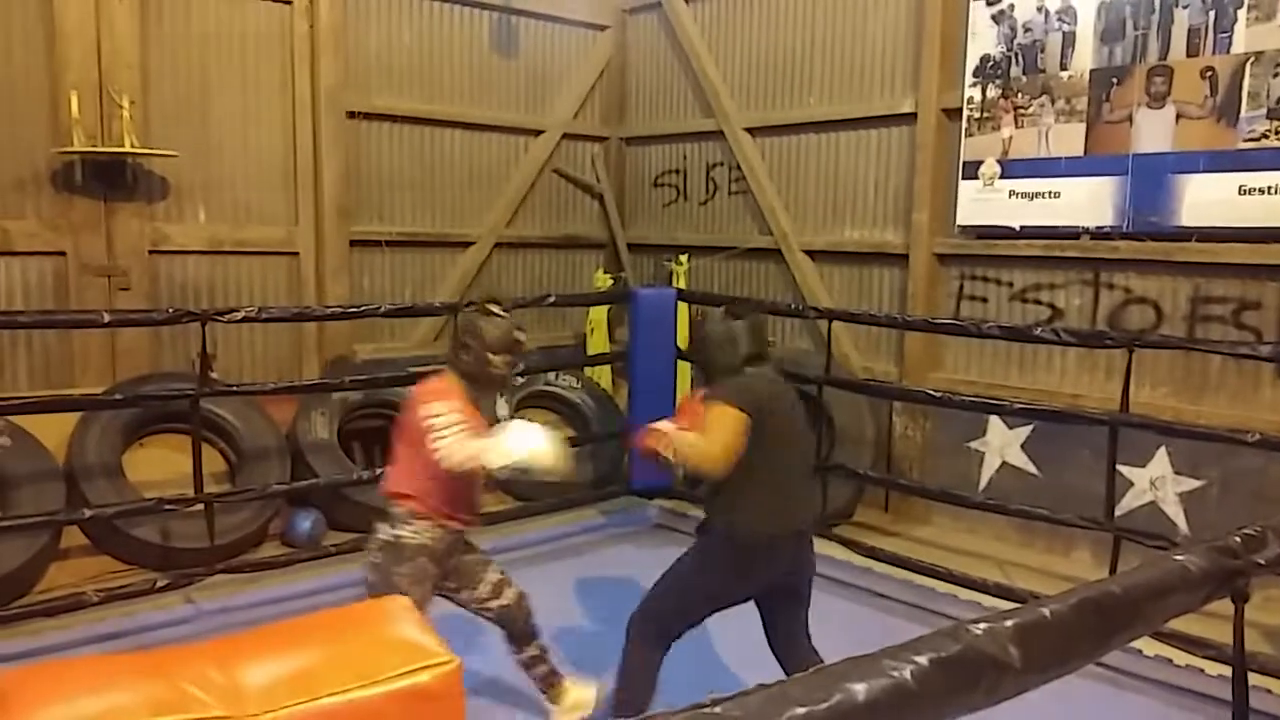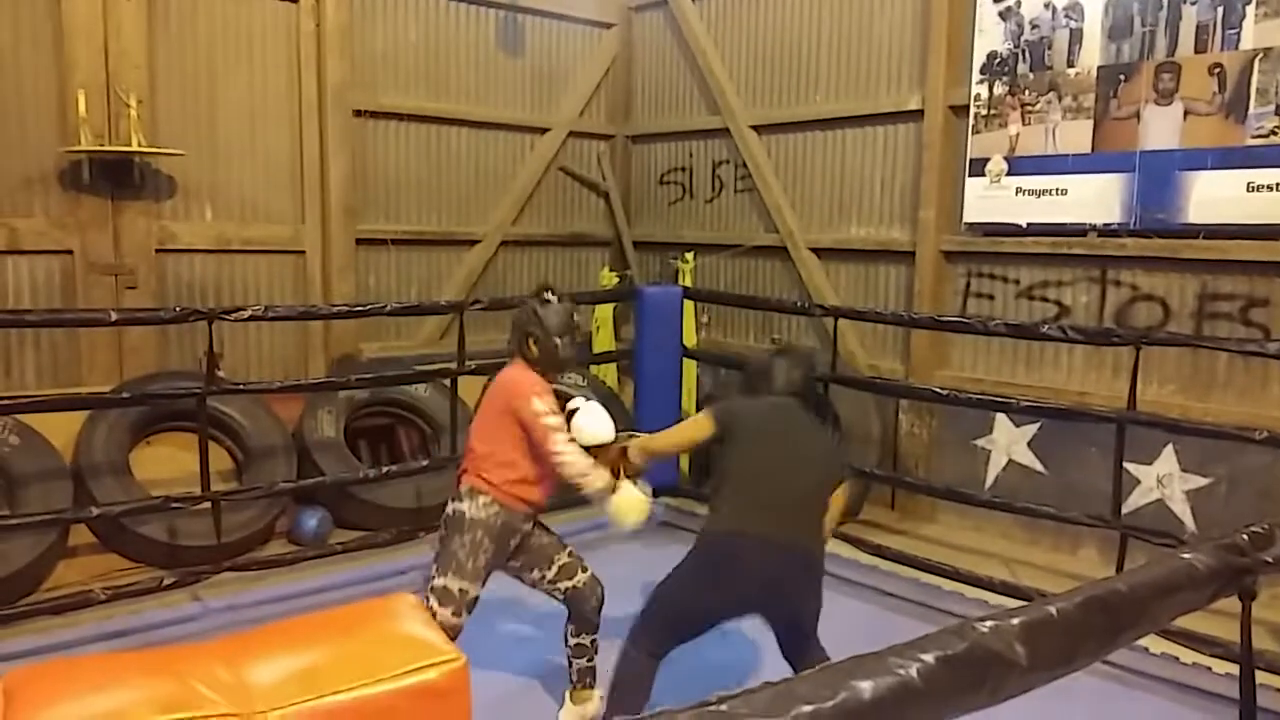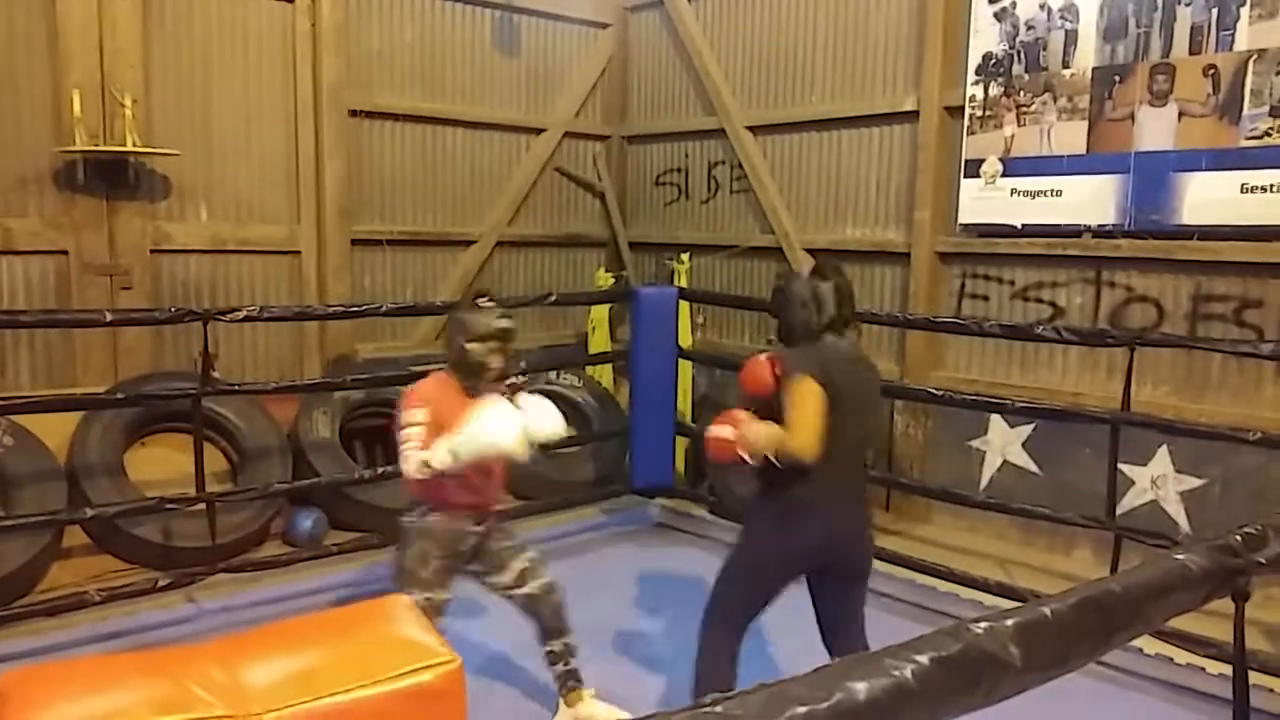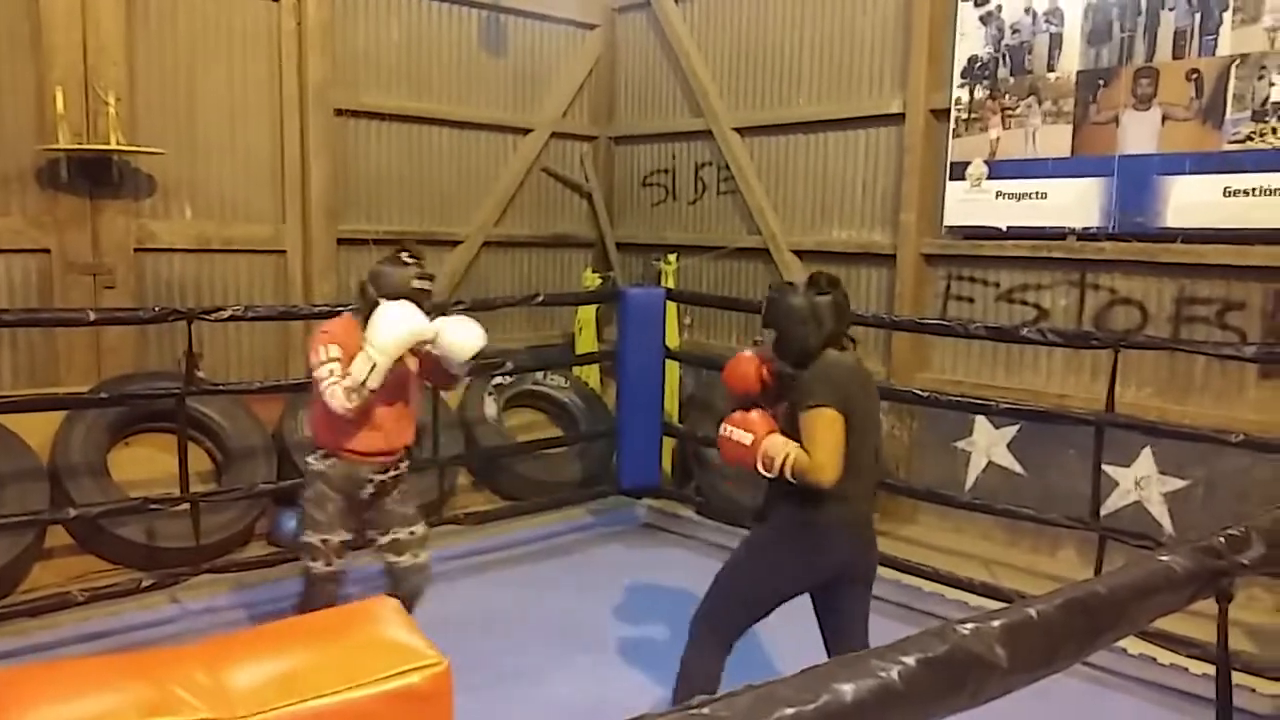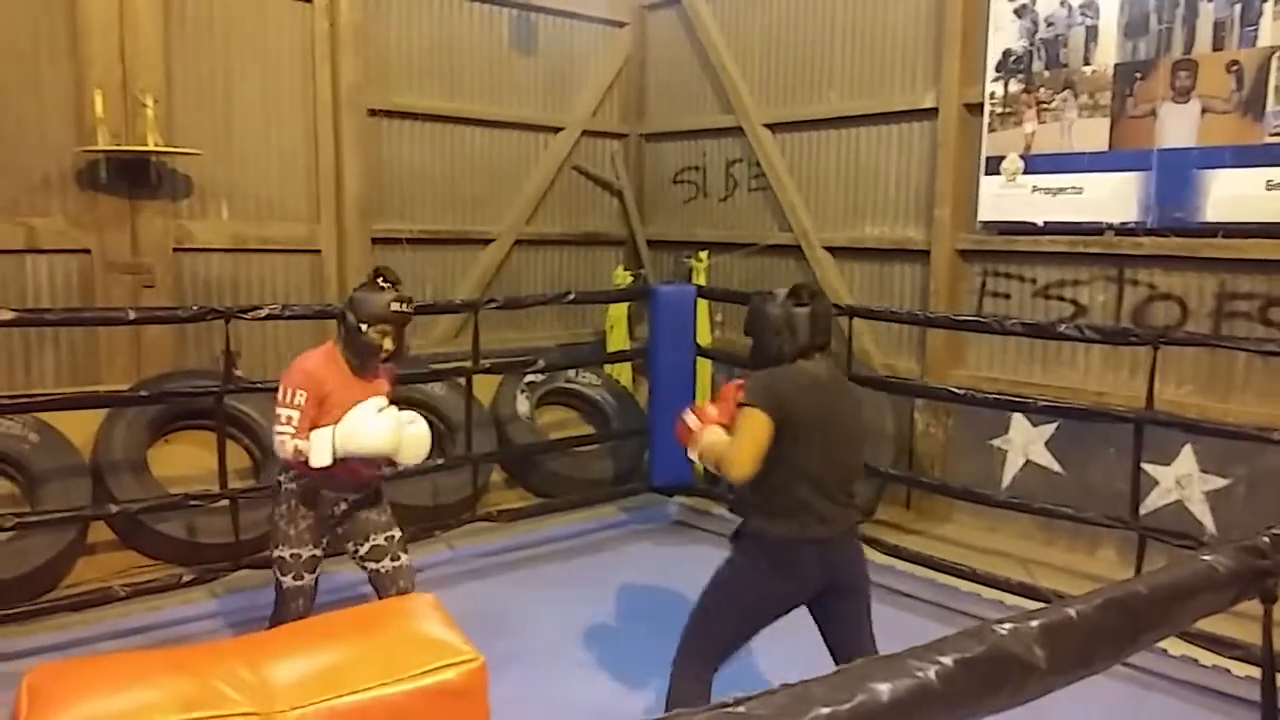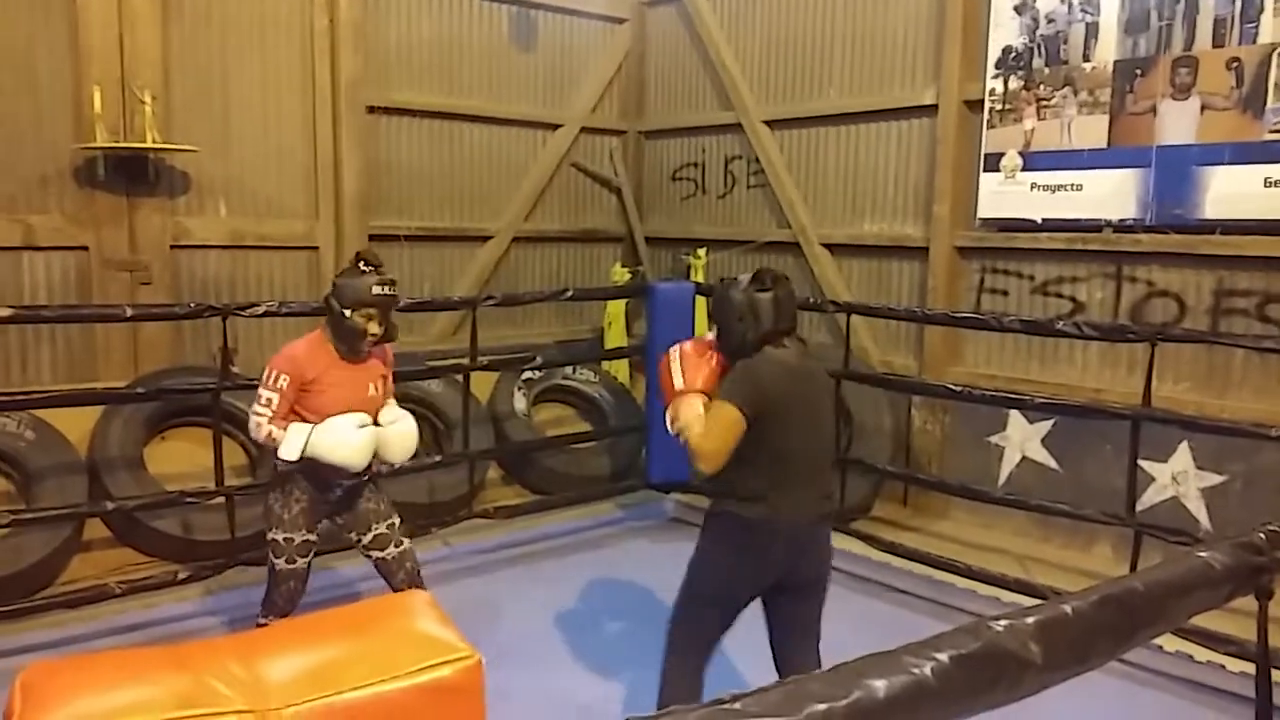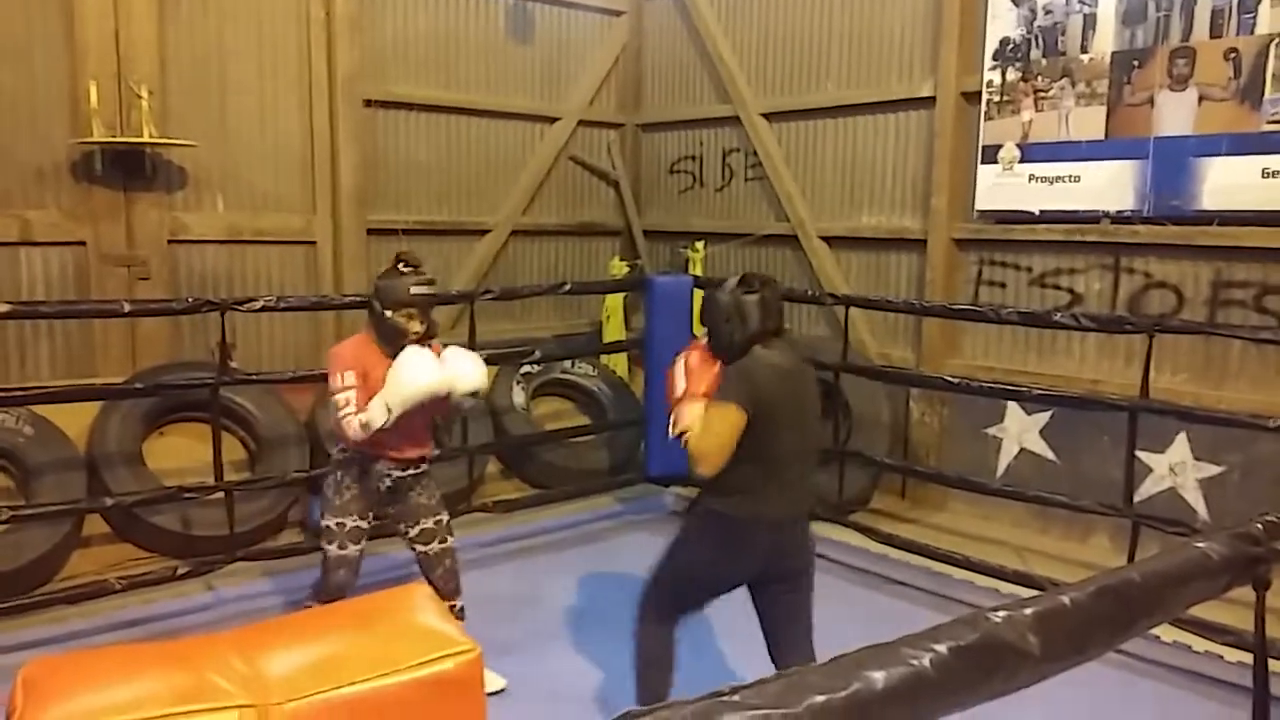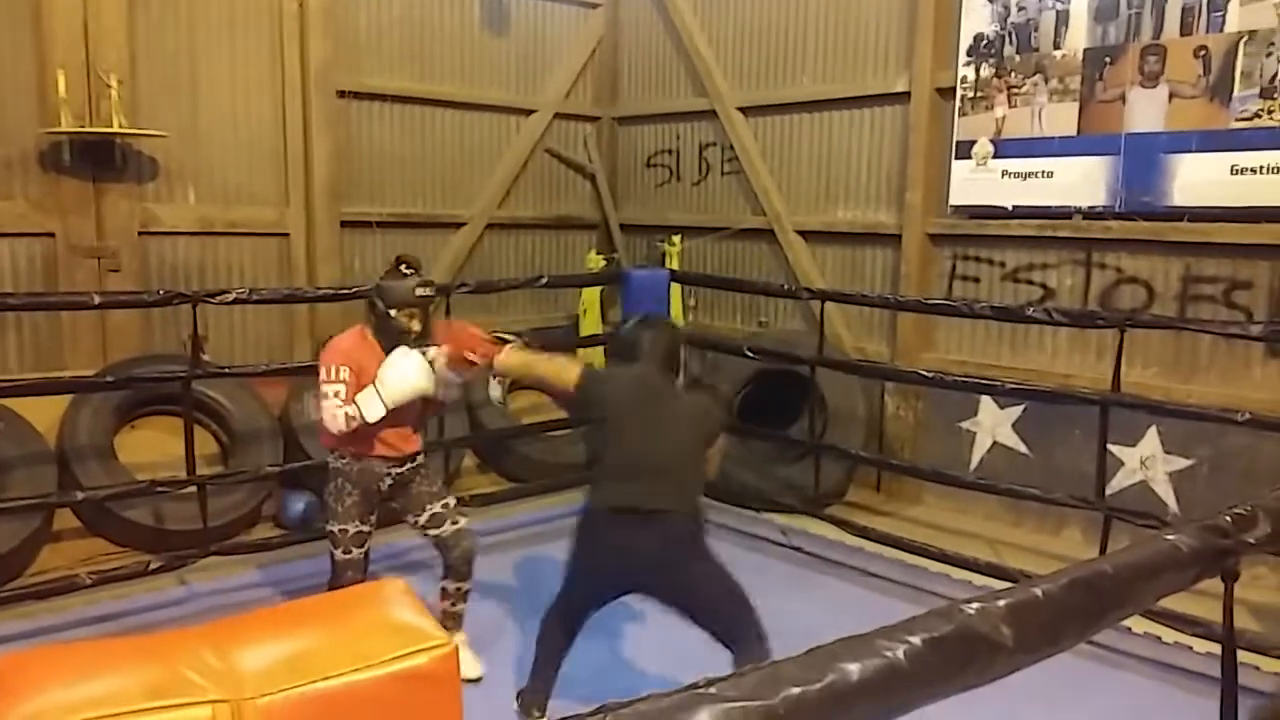
dt=0.3s
person 1, frame 1
left shoulder: (738, 390)
right shoulder: (781, 393)
left elbow: (711, 460)
left wrist: (672, 438)
right wrist: (696, 434)
left hip: (741, 546)
right hip: (794, 546)
left knee: (645, 634)
right knee: (796, 651)
person 1, frame 2
left shoulder: (739, 411)
right shoulder: (831, 449)
left elbow: (658, 446)
right elbow: (823, 527)
left wrist: (630, 449)
left hip: (728, 557)
right hip: (799, 569)
left knee: (645, 644)
right knee: (807, 655)
person 1, frame 3
left shoulder: (810, 361)
right shoulder: (862, 366)
left elbow: (801, 448)
left wrist: (753, 435)
left hip: (794, 517)
right hip: (848, 523)
left knee: (721, 626)
right knee: (849, 647)
person 1, frame 4
left shoulder: (820, 380)
right shoulder: (852, 372)
left elbow: (822, 470)
left wrist: (767, 447)
right wrist: (775, 393)
left hip: (801, 533)
right hip: (854, 537)
left knee: (710, 629)
right knee: (850, 656)
person 1, frame 5
left shoulder: (771, 387)
right shoulder: (846, 391)
left elbow: (738, 468)
left wrist: (709, 437)
left hip: (776, 552)
right hip: (842, 550)
left knee: (694, 658)
person 1, frame 6
left shoulder: (749, 376)
right shoulder: (814, 372)
left elbow: (707, 457)
left wrist: (688, 398)
right wrist: (719, 390)
left hip: (745, 534)
right hip: (810, 537)
left knee: (684, 652)
right knee: (802, 664)
person 1, frame 7
left shoulder: (744, 377)
right shoulder: (801, 374)
left elbow: (707, 463)
left wrist: (690, 403)
left hip: (727, 528)
right hip: (789, 534)
left knee: (655, 613)
right knee: (795, 657)
person 1, frame 8
left shoulder: (609, 383)
right shoulder: (704, 408)
left elbow: (526, 365)
left wrist: (503, 357)
left hip: (606, 536)
right hip: (675, 541)
left knee: (565, 613)
right knee: (749, 643)
person 2, frame 1
left shoulder: (470, 398)
right shoulder: (434, 395)
right elbow: (453, 456)
left wrist: (493, 454)
right wrist: (499, 449)
left hip: (449, 540)
right hip: (410, 540)
left knee: (515, 609)
person 2, frame 2
left shoulder: (528, 385)
right shoulder: (524, 385)
right elbow: (563, 457)
left wrist: (574, 421)
right wrist: (614, 489)
left hip: (521, 523)
right hip: (480, 517)
left knee: (588, 594)
right knee: (441, 626)
person 2, frame 3
left shoulder: (495, 395)
right shoulder: (424, 396)
left elbow: (508, 451)
right elbow: (414, 466)
left wrist: (530, 427)
right wrist: (466, 444)
left hip: (483, 526)
right hip: (432, 526)
left knee: (546, 601)
person 2, frame 4
left shoulder: (409, 339)
right shoulder: (331, 335)
left elbow: (449, 378)
right elbow: (340, 401)
left wrist: (455, 351)
right wrist: (380, 353)
left hip: (389, 475)
right hip: (334, 474)
left knee: (411, 576)
right knee: (321, 585)
person 2, frame 5
left shoulder: (380, 368)
right shoulder: (310, 371)
right elbow: (285, 444)
left wrist: (399, 429)
right wrist: (341, 441)
left hip: (362, 494)
right hip: (307, 496)
left knee: (399, 586)
right knee: (294, 607)
person 2, frame 6
left shoulder: (379, 354)
right shoulder: (297, 358)
right elbow: (260, 425)
left wrist: (393, 422)
right wrist: (313, 439)
left hip: (355, 482)
right hip: (301, 483)
left knee: (406, 572)
right knee: (286, 589)
person 2, frame 7
left shoulder: (429, 351)
right shoulder: (349, 355)
left elbow: (439, 415)
right elbow: (354, 428)
left wrist: (456, 390)
right wrist: (397, 398)
left hip: (413, 473)
right hip: (357, 471)
left knee: (443, 565)
right knee: (338, 577)
person 2, frame 8
left shoulder: (412, 351)
right shoulder: (343, 350)
left elbow: (423, 409)
right elbow: (335, 421)
left wrist: (447, 377)
right wrist: (385, 393)
left hip: (410, 466)
right hip: (356, 470)
left knee: (459, 544)
right knee: (349, 576)
left ankle: (450, 641)
